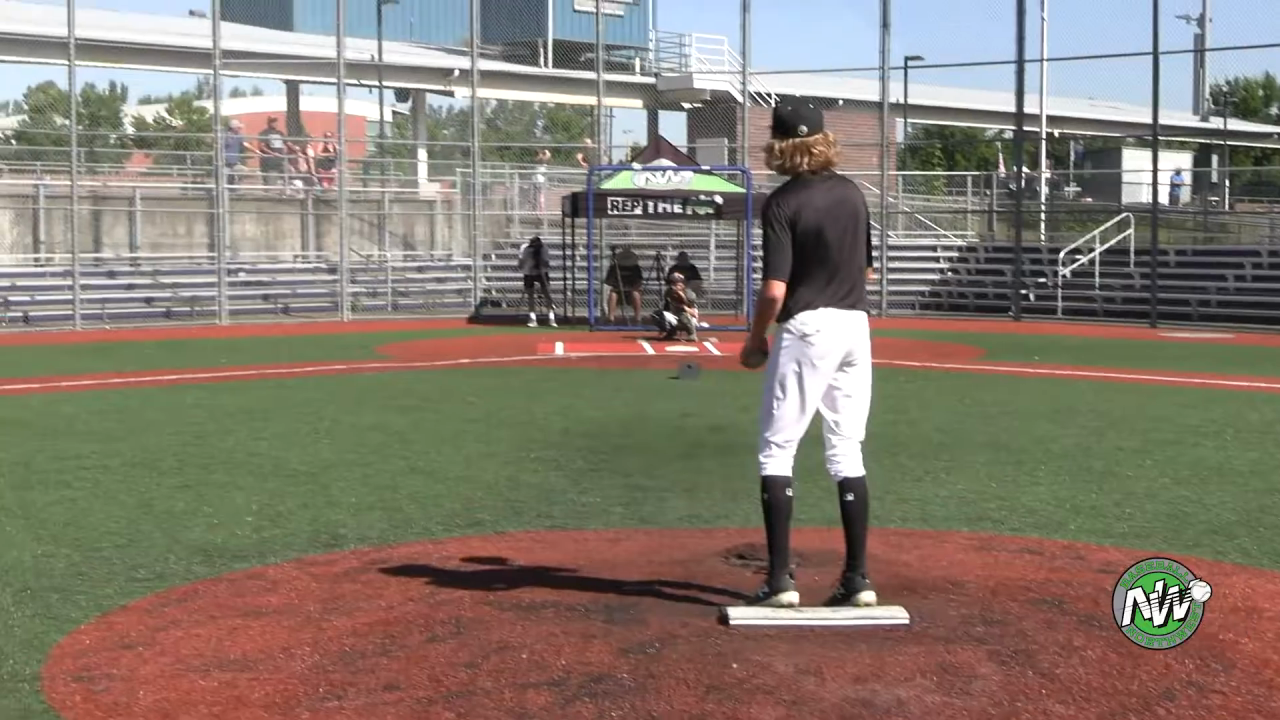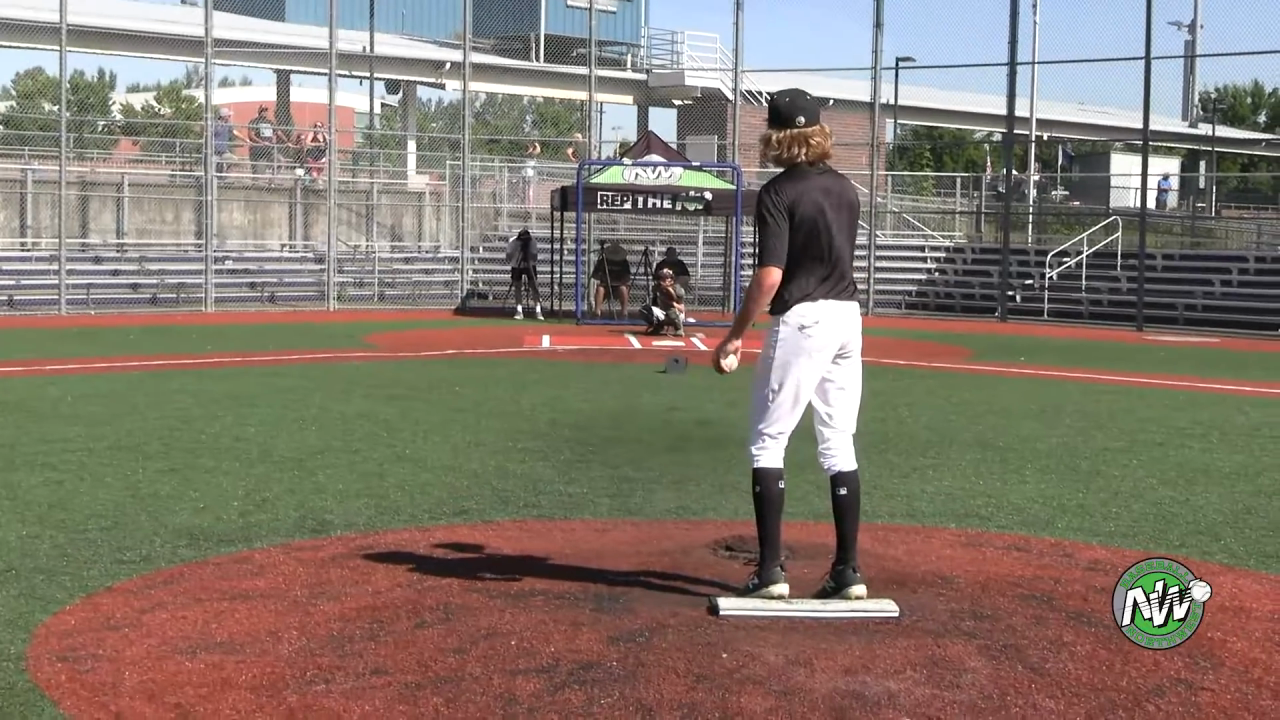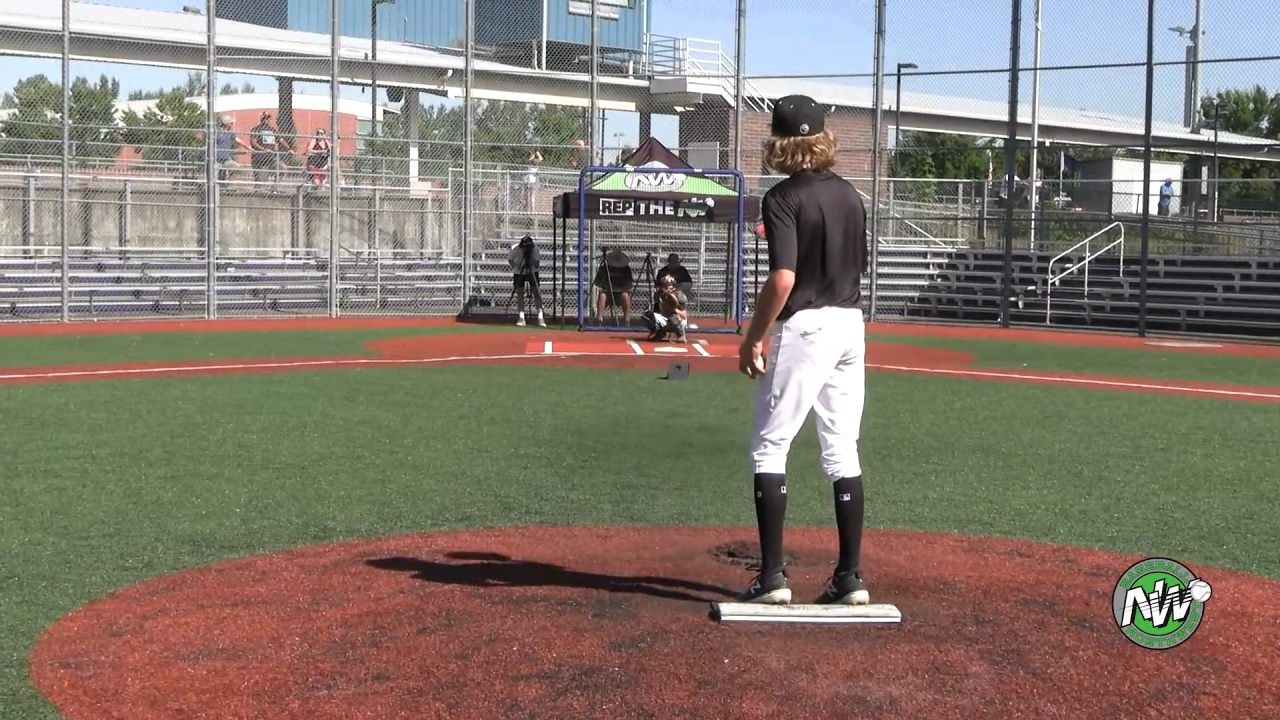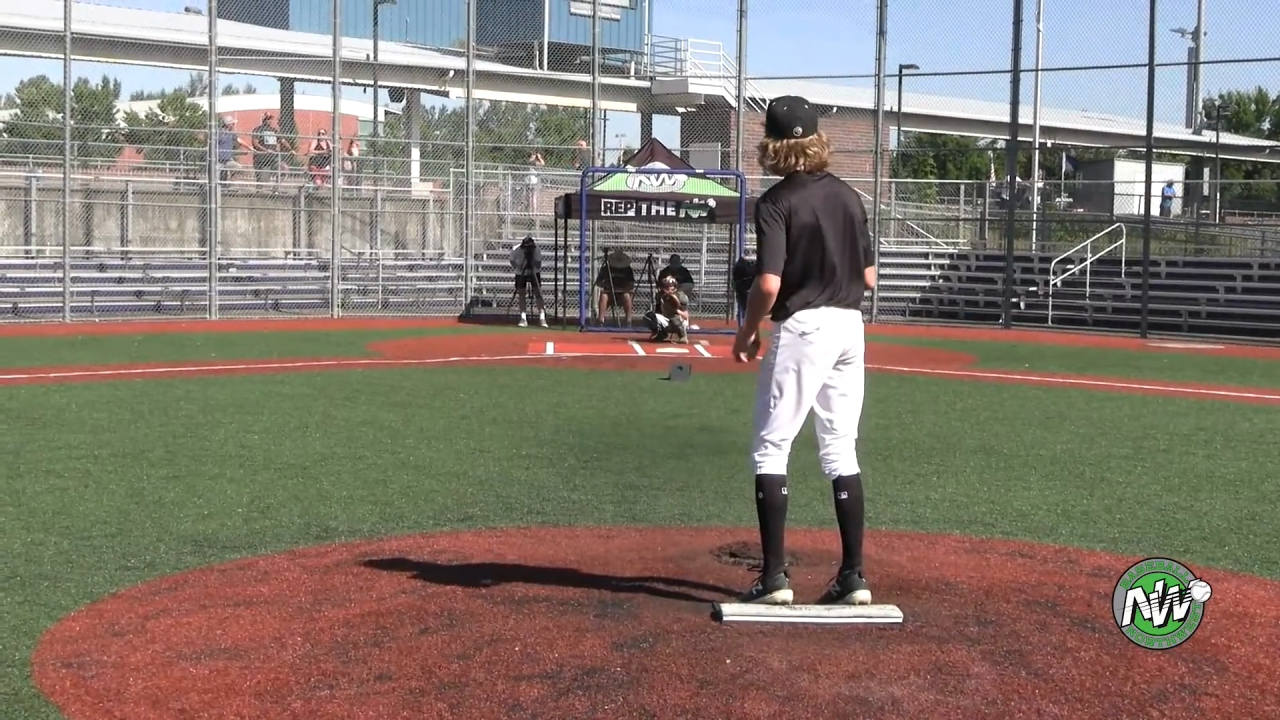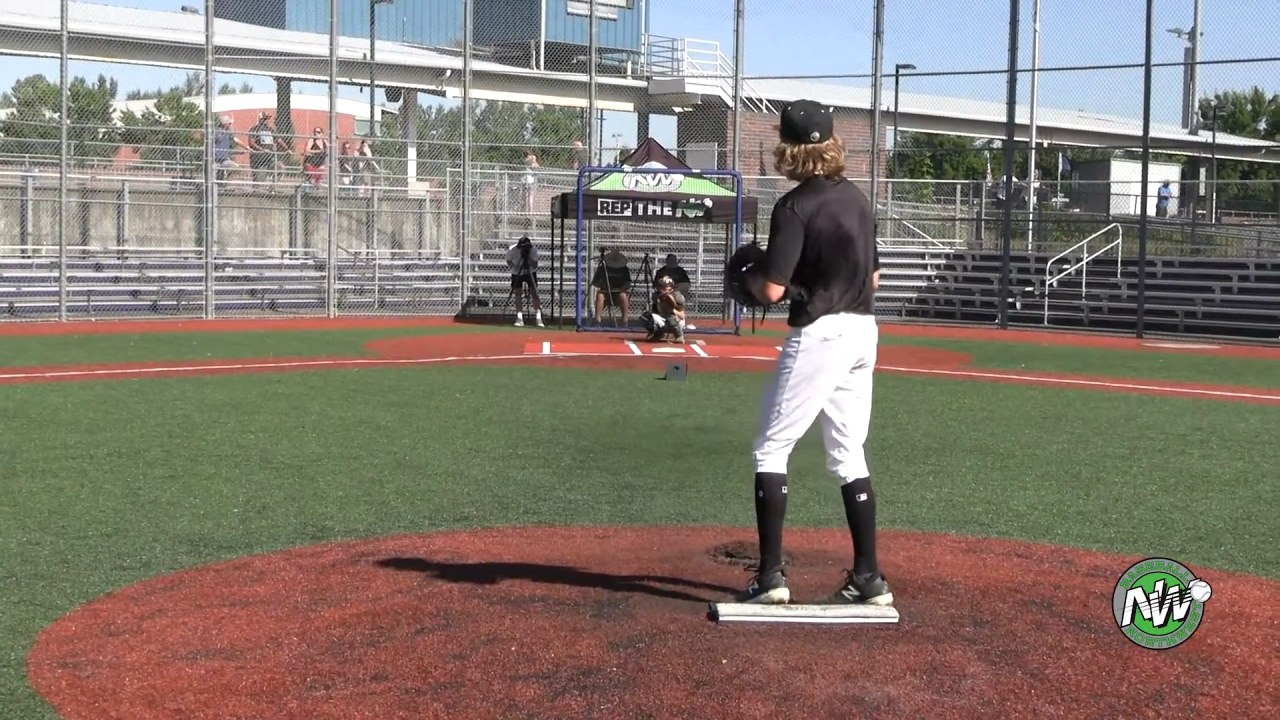
dt=0.4s
person 1, frame 1
left shoulder: (782, 203)
right shoulder: (853, 194)
left elbow: (774, 290)
left wrist: (755, 339)
left hip: (806, 329)
right hip: (854, 327)
left knee: (776, 451)
right knee: (847, 452)
left ankle: (780, 578)
right ankle: (857, 576)
person 1, frame 2
left shoulder: (777, 193)
right shoulder: (846, 189)
left elbow: (769, 275)
left wrist: (735, 335)
left hip: (801, 322)
right hip: (847, 318)
left knee: (768, 443)
right knee: (839, 445)
left ankle: (770, 571)
right ankle: (847, 571)
person 1, frame 3
left shoulder: (783, 197)
right shoulder: (850, 195)
left elbow: (782, 279)
left wrist: (753, 338)
left hip: (804, 328)
right hip: (851, 324)
left knee: (769, 448)
right knee: (842, 451)
left ankle: (773, 576)
right ankle: (850, 576)
person 1, frame 4
left shoulder: (775, 202)
right shoulder: (847, 195)
left elbow: (768, 284)
right elbow: (869, 277)
left wrist: (746, 334)
left hip: (802, 329)
right hip: (850, 327)
left knee: (770, 450)
right knee: (841, 451)
left ankle: (774, 578)
right ankle: (853, 575)
person 1, frame 5
left shoulder: (796, 206)
right shoulder: (858, 199)
left elbow: (771, 289)
left wrist: (750, 276)
left hip: (818, 336)
right hip: (863, 331)
left knee: (771, 449)
right knee: (849, 455)
left ankle: (770, 576)
right ankle: (868, 579)
